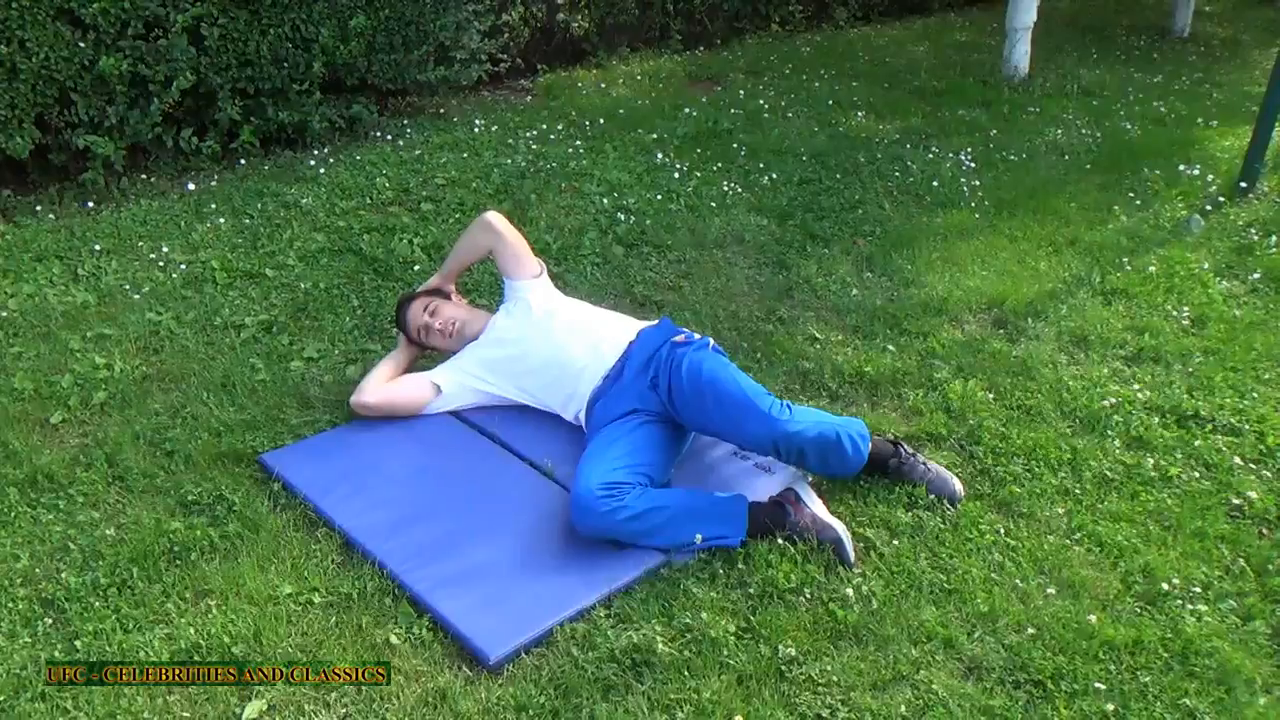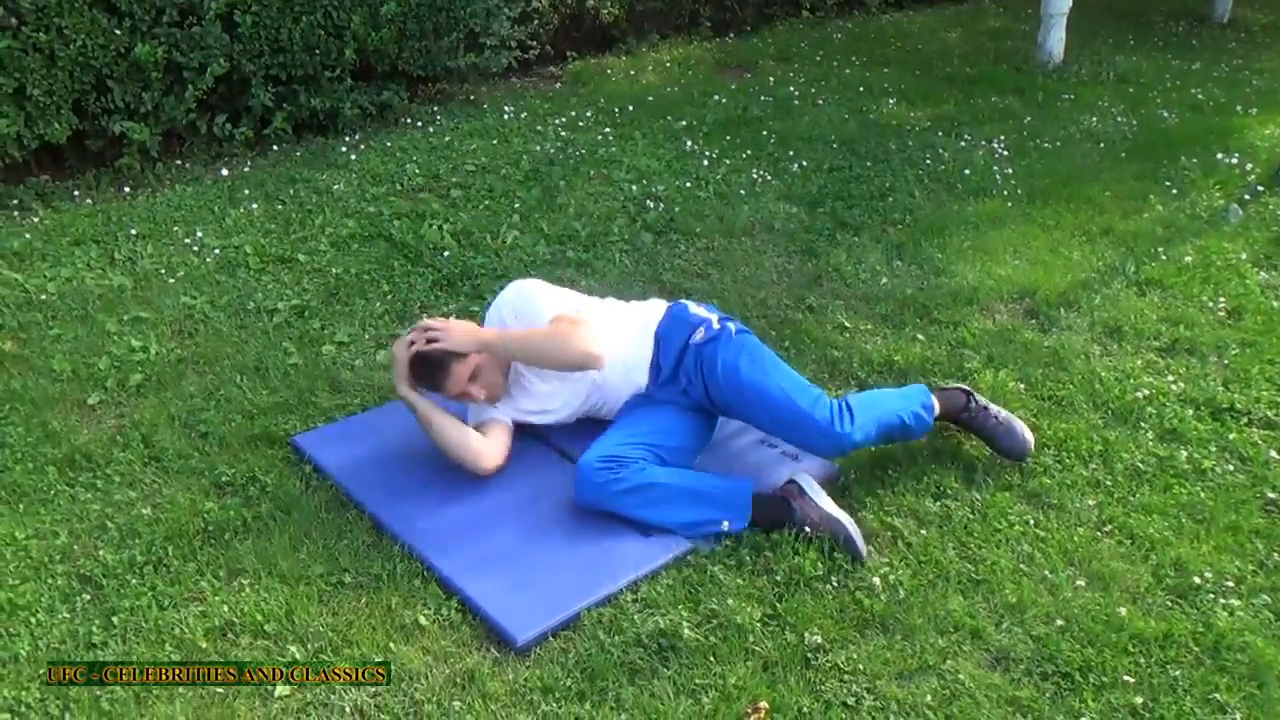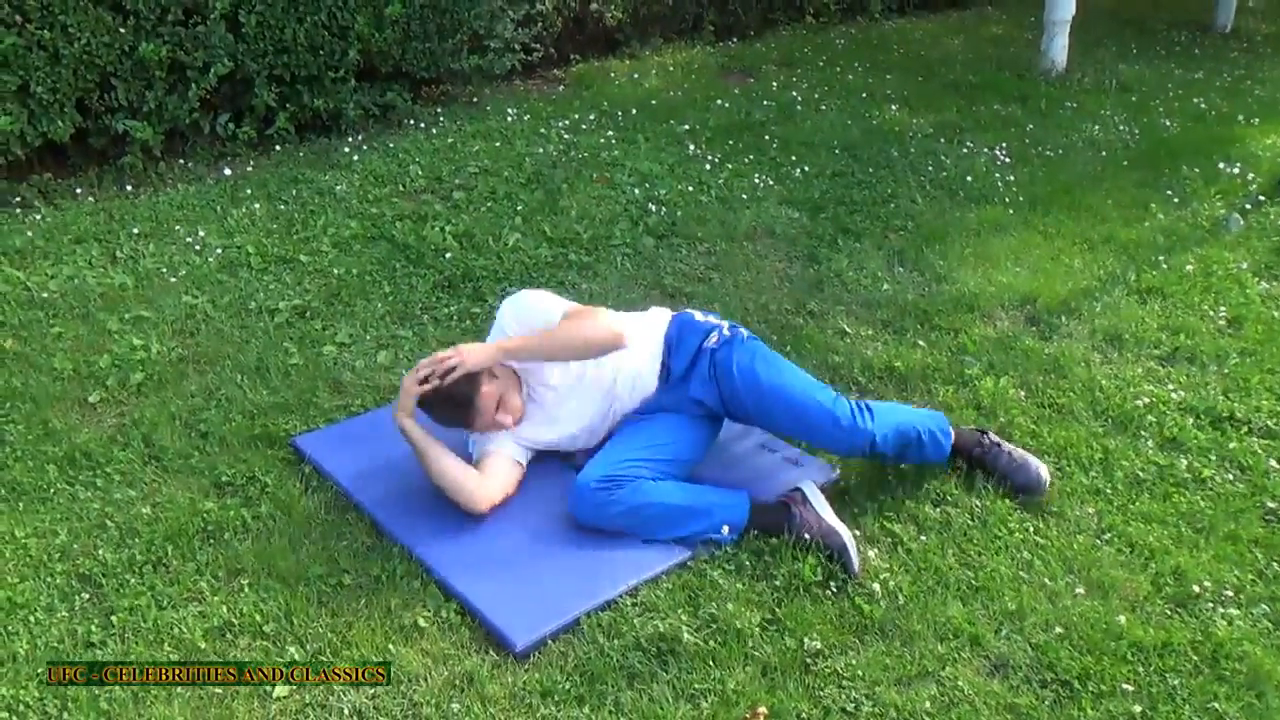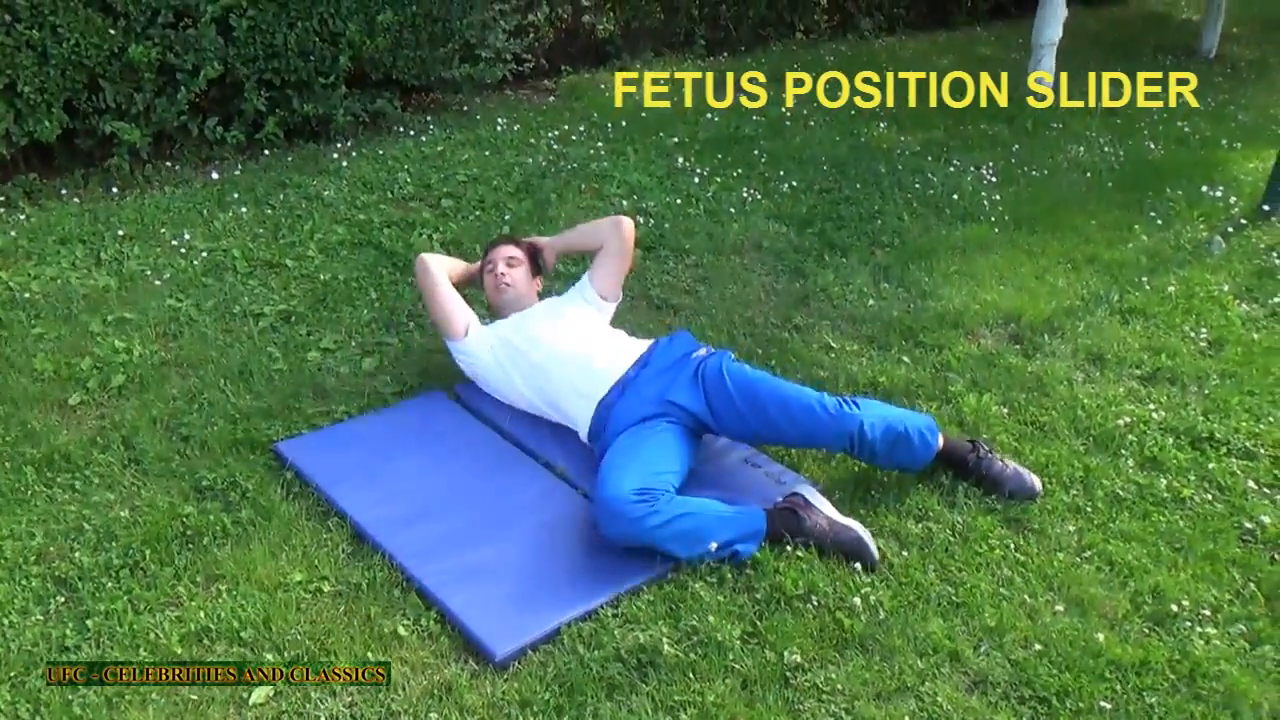
dt=1s
person 1, frame 1
left shoulder: (525, 297)
right shoulder: (463, 376)
left elbow: (492, 223)
right elbow: (367, 399)
left wrist: (440, 281)
right wrist: (405, 348)
left hip: (658, 354)
right hip: (616, 415)
left knee: (773, 427)
right knee: (593, 507)
left ankle: (884, 455)
right ankle: (777, 516)
person 1, frame 2
left shoulder: (516, 303)
right shoulder: (494, 399)
left elbow: (589, 348)
right elbow: (483, 460)
left wrist: (483, 339)
right wrist: (411, 397)
left hip: (685, 343)
right hip: (655, 403)
left knee: (831, 428)
right knee: (595, 477)
left ankle: (950, 404)
right ankle: (776, 508)
person 1, frame 3
left shoulder: (519, 315)
right shoulder: (500, 438)
left elbow: (611, 331)
right elbow: (477, 497)
left wrist: (497, 347)
right wrist: (409, 425)
left hip: (686, 349)
right hip: (657, 417)
left knee: (846, 425)
right knee: (592, 497)
left ankle: (970, 443)
right ankle: (779, 517)
person 1, frame 4
left shoulder: (575, 302)
right shoulder: (481, 350)
left elbow: (621, 227)
right elbow: (428, 265)
left wrist: (547, 244)
right wrist: (475, 266)
left hip: (676, 366)
right hip: (625, 423)
left knee: (833, 417)
right knee: (621, 511)
left ankle: (960, 453)
right ankle: (785, 523)
